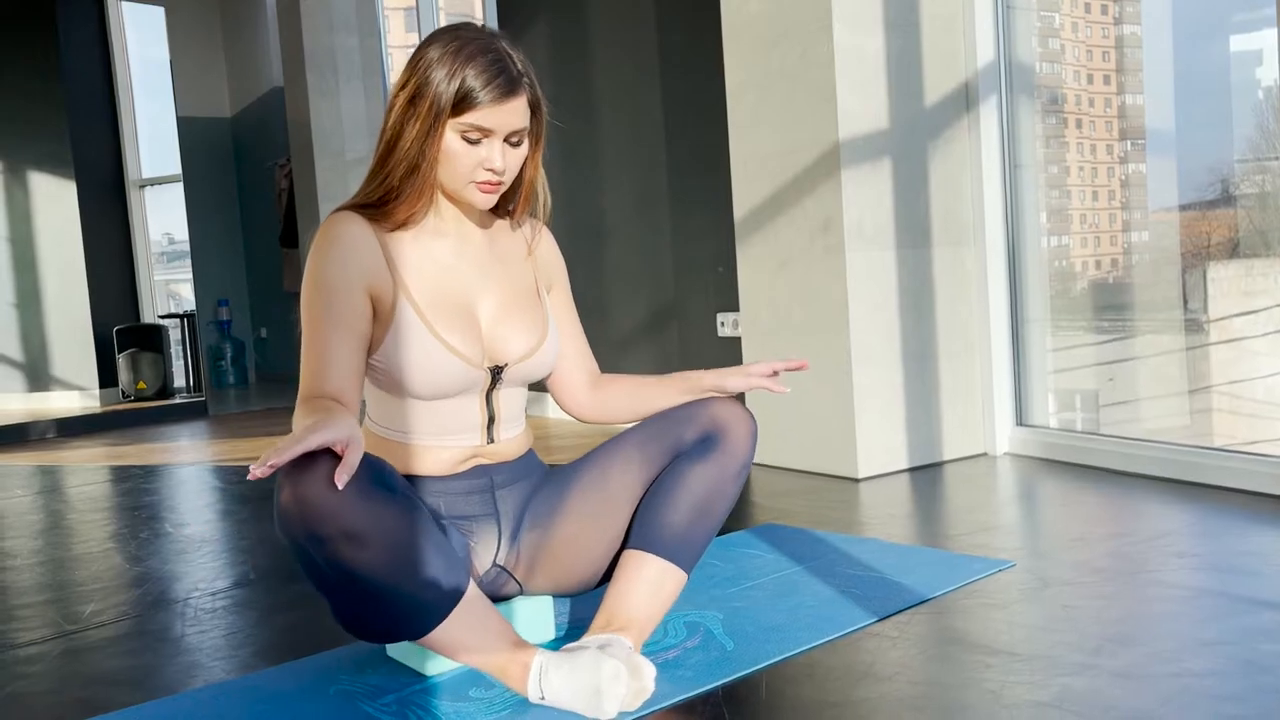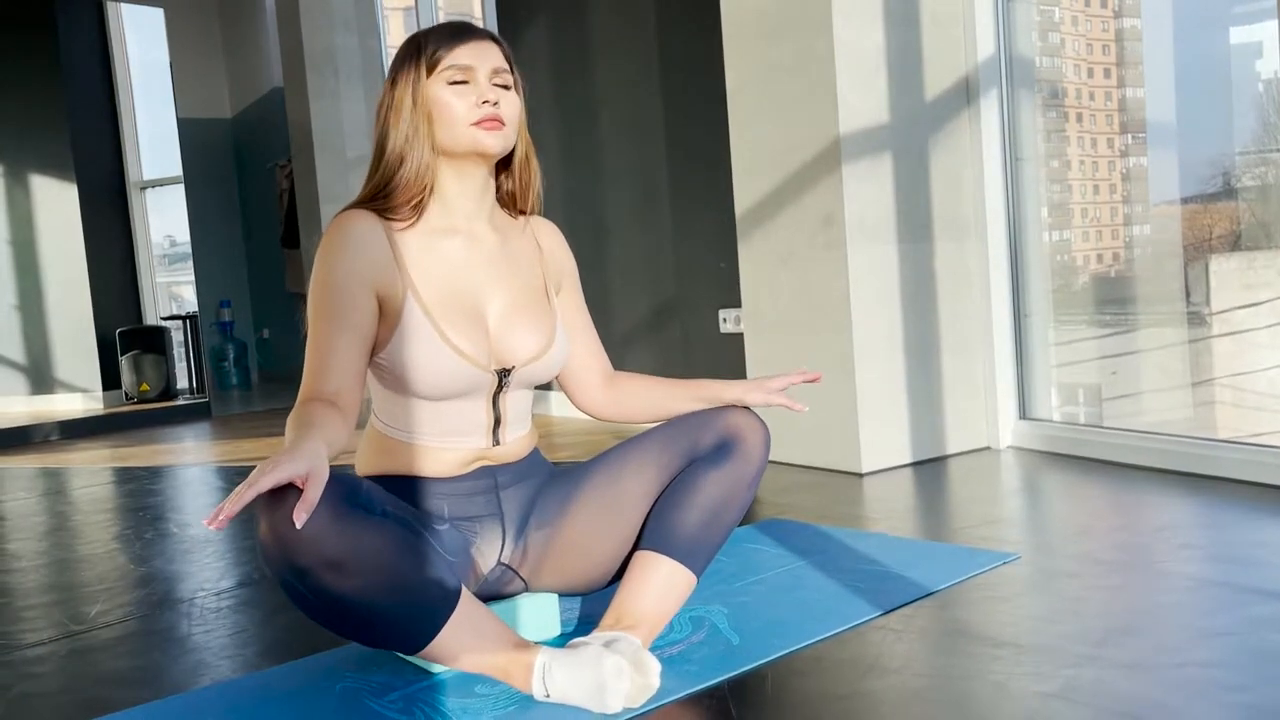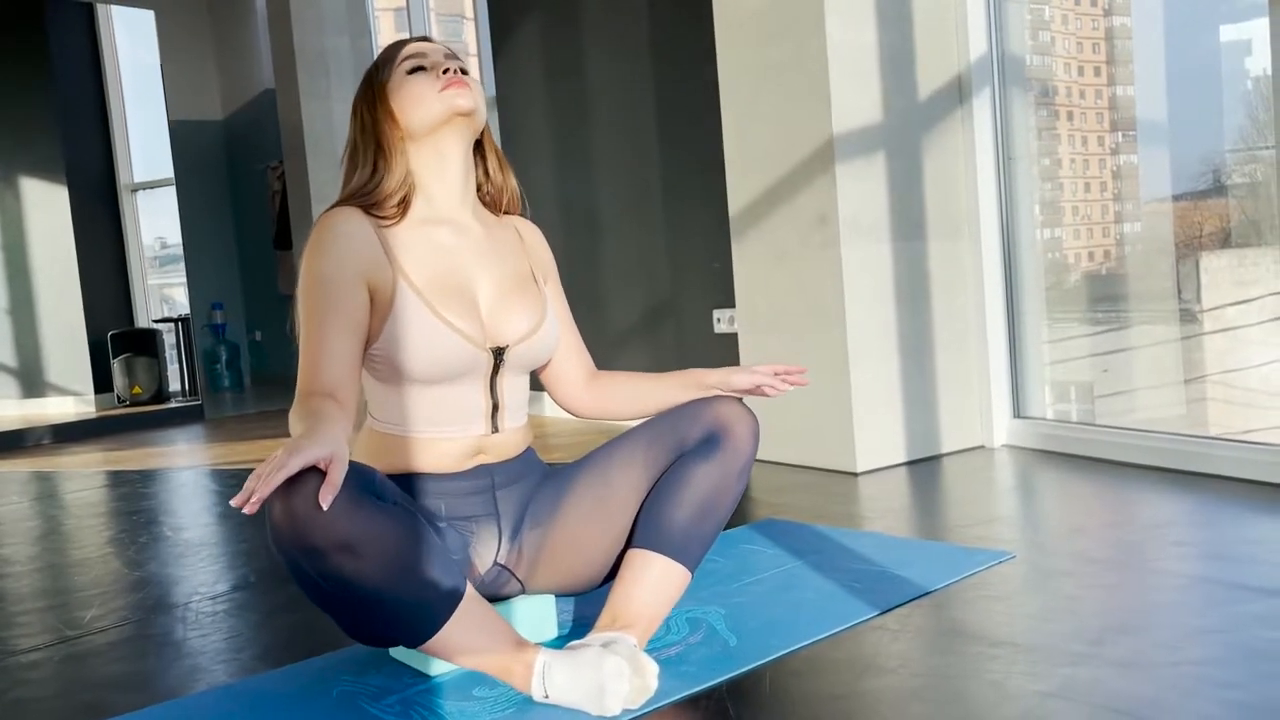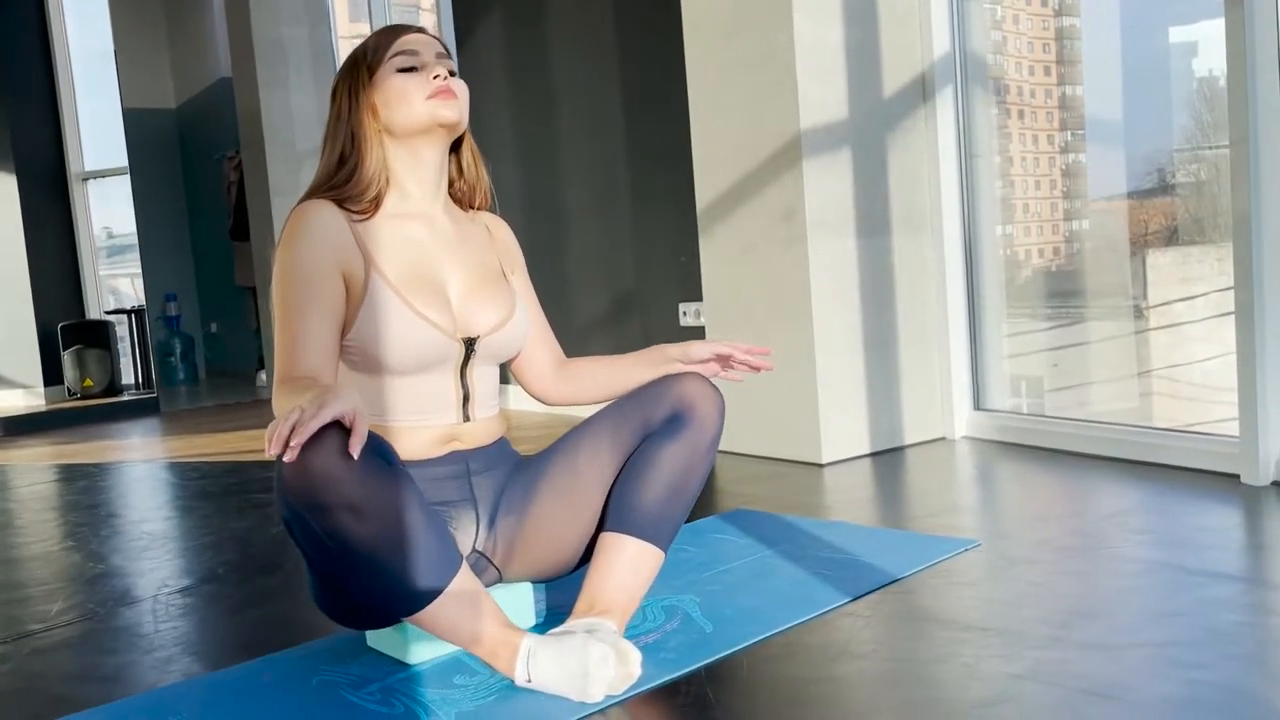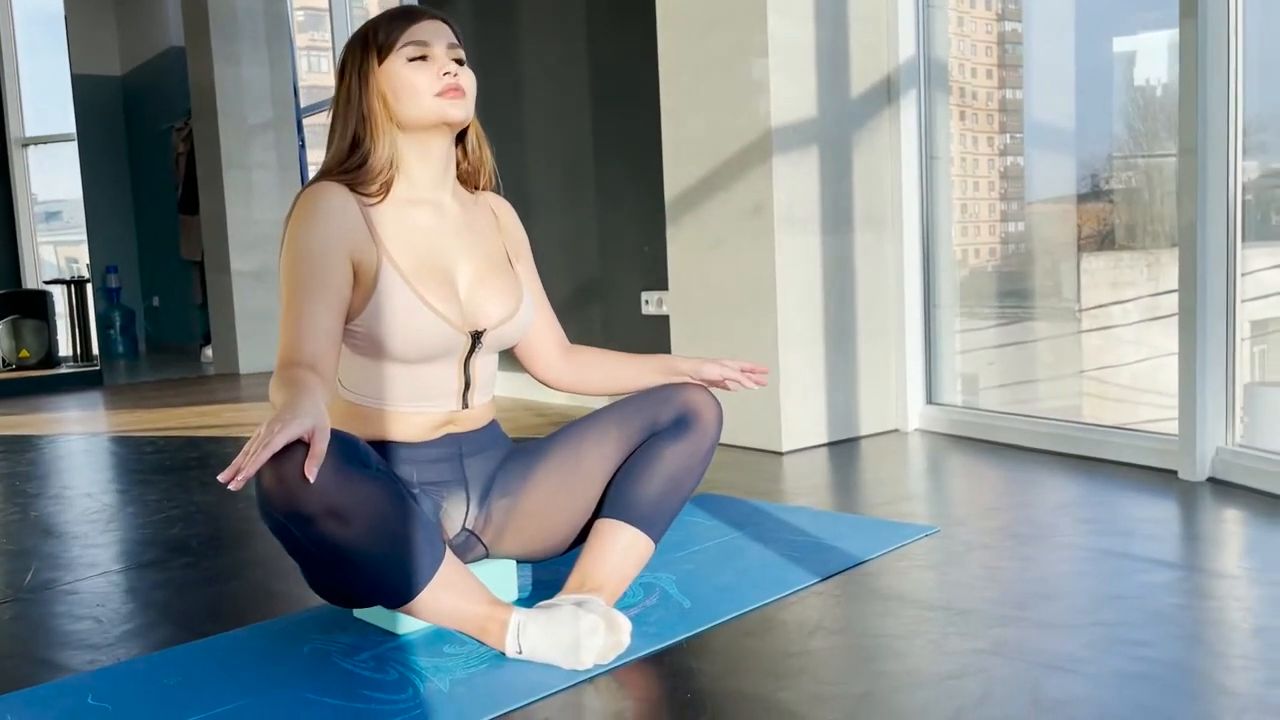
dt=1s
person 1, frame 1
left shoulder: (531, 243)
right shoulder: (356, 242)
left elbow: (585, 392)
right elbow: (324, 399)
left wrist: (710, 379)
right wrist: (333, 427)
left hip: (527, 512)
right hip: (411, 531)
left knee: (721, 426)
right knee: (317, 490)
left ankle: (611, 648)
person 1, frame 2
left shoulder: (541, 241)
right shoulder: (364, 239)
left elbow: (598, 387)
right elbow: (329, 398)
left wrist: (732, 389)
right wrist: (308, 446)
left hip: (529, 509)
right hip: (415, 526)
left knee: (734, 435)
right knee: (299, 521)
left ankle: (618, 645)
person 1, frame 3
left shoulder: (523, 238)
right shoulder: (353, 234)
left elbow: (580, 387)
right elbow: (324, 394)
left wrist: (715, 378)
right wrist: (322, 430)
left hip: (526, 507)
right hip: (414, 530)
left knee: (724, 425)
right knee: (308, 505)
left ankle: (616, 643)
person 1, frame 4
left shoulder: (491, 234)
right shoulder: (326, 227)
left elbow: (551, 376)
right elbow: (297, 385)
left wrist: (673, 355)
right wrist: (326, 399)
left hip: (502, 499)
right hip: (390, 525)
left knee: (689, 398)
right knee: (321, 460)
left ankle: (595, 630)
right ankle: (519, 652)
person 1, frame 5
left shoulder: (495, 215)
right shoulder: (335, 211)
left elbow: (555, 360)
right elbow: (303, 365)
left wrist: (677, 366)
right wrist: (304, 403)
left hip: (491, 478)
right hip: (384, 495)
left knee: (689, 410)
right knee: (297, 476)
left ankle: (582, 607)
right ankle: (505, 628)
